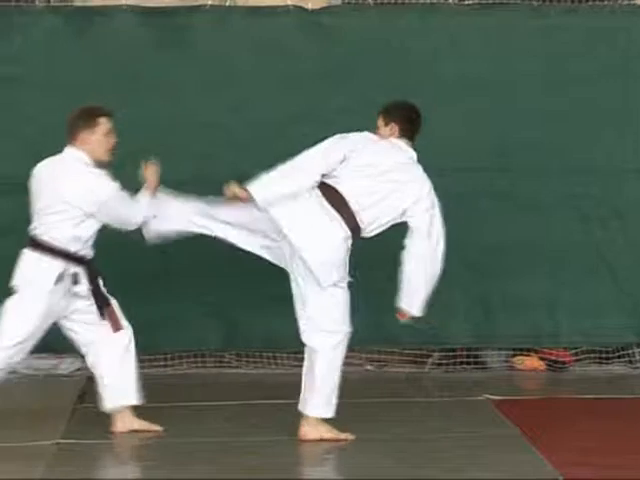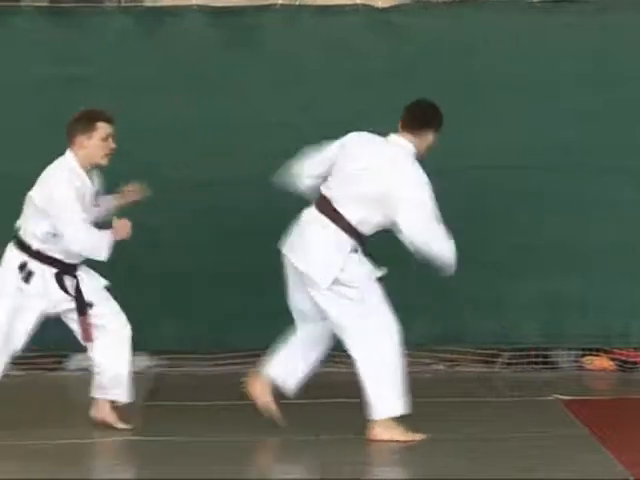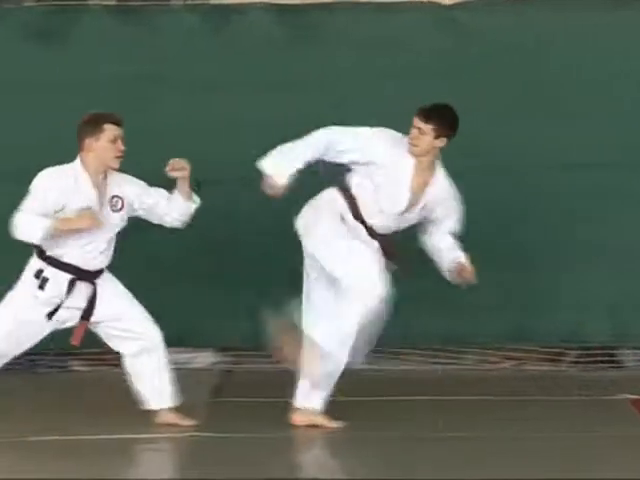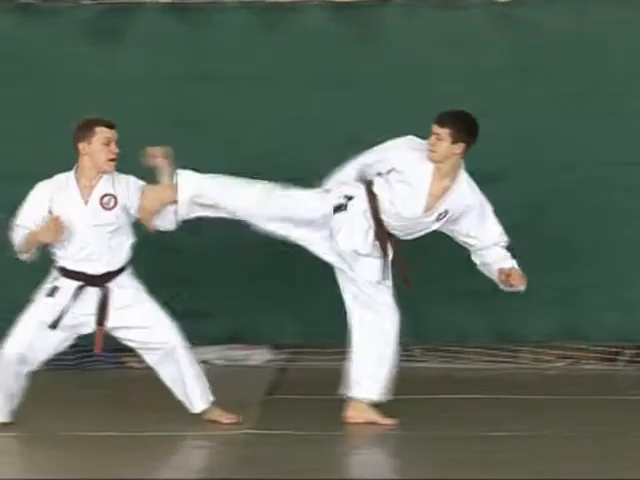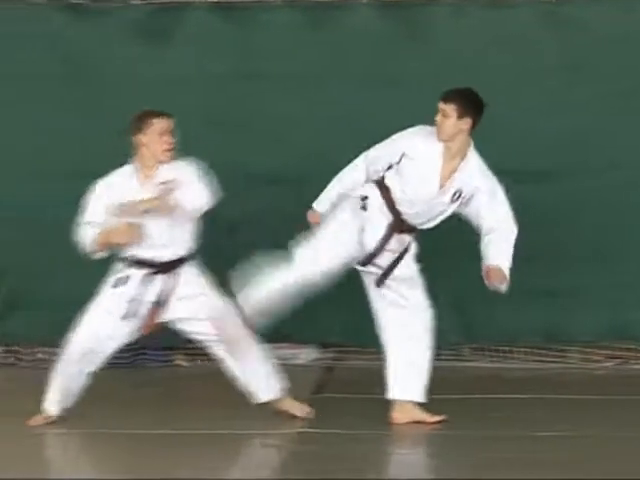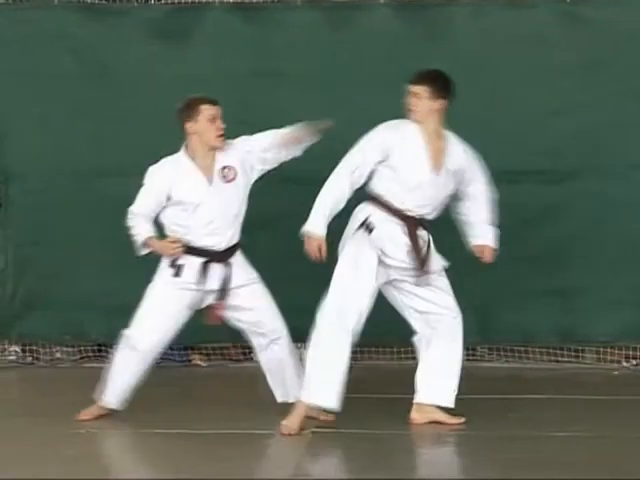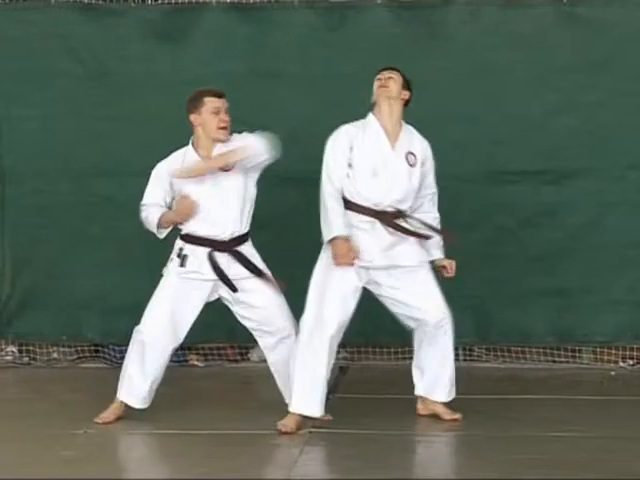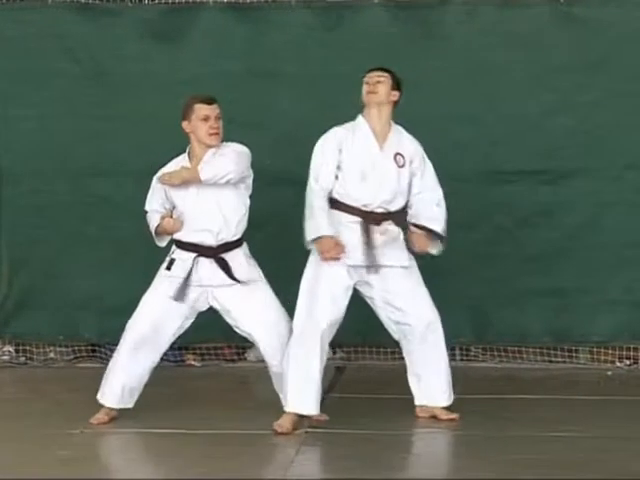
dt=0.2s
person 1, frame 1
left shoulder: (358, 142)
right shoulder: (421, 187)
left elbow: (304, 167)
right elbow: (428, 248)
left wrist: (252, 191)
right wrist: (410, 300)
left hip: (297, 214)
right hip: (327, 244)
left knee: (212, 215)
right knee: (329, 332)
left ankle: (150, 213)
right ankle: (315, 421)
person 1, frame 2
left shoulder: (357, 141)
right shoulder: (410, 177)
left elbow: (308, 170)
right elbow: (425, 235)
left wrist: (312, 183)
right wrist: (446, 258)
left hip: (306, 237)
right hip: (336, 256)
left knee: (316, 325)
right knee: (376, 332)
left ankle: (266, 380)
right ankle: (383, 422)
person 1, frame 3
left shoulder: (443, 191)
right shoulder: (384, 143)
left elbow: (438, 233)
right elbow: (327, 138)
left wrist: (455, 262)
right wrist: (281, 166)
left hip: (359, 240)
right hip: (330, 222)
left knee: (326, 318)
right knee: (368, 293)
left ankle: (307, 408)
person 1, frame 4
left shoulder: (469, 201)
right shoulder: (409, 151)
left elbow: (488, 243)
right elbow: (362, 165)
left wrist: (505, 269)
right wrist: (334, 191)
left hip: (369, 247)
right hip: (341, 214)
left knee: (379, 319)
right knee: (265, 203)
left ankle: (359, 404)
right ankle: (177, 189)
person 1, frame 5
left shoulder: (481, 182)
right shoulder: (416, 139)
left elbow: (500, 226)
right elbow: (366, 165)
left wrist: (496, 263)
right wrist: (323, 205)
left hip: (395, 245)
right hip: (364, 216)
left knee: (412, 317)
right knee: (310, 266)
left ankle: (404, 404)
right ankle: (246, 308)
person 1, frame 6
left shoulder: (462, 156)
right shoulder: (389, 134)
left elbow: (476, 196)
right elbow: (345, 176)
left wrist: (482, 239)
right wrist: (315, 225)
left hip: (412, 246)
right hip: (372, 233)
left knee: (444, 320)
right knee: (342, 316)
left ankle: (425, 405)
right ankle: (307, 404)
person 1, frame 7
left shoulder: (419, 146)
right shoulder: (347, 135)
left elbow: (425, 203)
right elbow: (331, 189)
left wrist: (436, 252)
right wrist: (336, 236)
left hip: (398, 245)
right hip: (351, 238)
left knee: (434, 316)
right knee: (323, 322)
left ankle: (430, 397)
right ankle: (301, 410)
person 1, frame 8
left shoulder: (410, 146)
right shoulder: (336, 138)
left elbow: (427, 197)
right elbow: (317, 190)
left wrist: (425, 231)
right wrist: (321, 235)
left hip: (387, 244)
right hip: (338, 240)
left knee: (422, 320)
right knee: (314, 322)
left ankle: (429, 401)
right ankle: (295, 408)
person 2, frame 1
left shoulder: (48, 168)
right shoulder: (91, 180)
right elbow: (131, 216)
right wrist: (149, 187)
left hip: (65, 275)
right hip: (50, 274)
left knee: (112, 334)
left ankle: (122, 415)
person 2, frame 2
left shoulder: (88, 178)
right shoulder: (63, 181)
right elbow: (80, 239)
left wrist: (120, 200)
right wrist: (113, 234)
left hip: (66, 275)
right hip: (30, 273)
left knee: (114, 328)
left ankle: (104, 404)
person 2, frame 3
left shoulder: (125, 186)
right shoulder: (54, 179)
left elbow: (174, 215)
left wrist: (183, 182)
right wrist: (67, 223)
left hip: (94, 285)
right hip: (48, 280)
left knee: (145, 336)
left ankle: (163, 409)
person 2, frame 4
left shoulder: (126, 186)
right shoulder: (49, 190)
left elbow: (165, 220)
left wrist: (165, 175)
right wrist: (38, 236)
left hip: (116, 290)
right hip: (65, 290)
left knee: (167, 341)
left ankle: (205, 407)
person 2, frame 5
left shoulder: (185, 172)
right shoulder: (110, 185)
left elbow: (201, 199)
right elbow: (87, 235)
left wrist: (144, 205)
right wrist: (110, 236)
left hip: (182, 278)
right hip: (132, 280)
left knee: (232, 331)
right knee: (84, 343)
left ankle: (277, 397)
right ankle: (53, 408)
person 2, frame 6
left shoulder: (240, 153)
right shoulder: (163, 172)
left elbow: (280, 141)
right elbow: (138, 217)
left wrist: (307, 131)
right wrist: (155, 244)
left hip: (230, 267)
right hip: (183, 269)
left knee: (271, 329)
right knee: (143, 335)
left ankle: (298, 399)
right ankle: (107, 401)
person 2, frame 7
left shoulder: (241, 147)
right shoulder: (170, 166)
left elbow: (262, 148)
right elbow: (150, 213)
left wrist: (210, 164)
right wrist: (171, 217)
left hip: (238, 259)
right hip: (192, 259)
left knee: (278, 325)
right knee: (155, 331)
right ankle: (125, 400)
person 2, frame 8
left shoulder: (236, 154)
right shoulder: (166, 175)
left elbow: (225, 168)
right elbow: (155, 215)
left wrist: (183, 176)
right wrist: (163, 227)
left hip: (232, 265)
right hip: (184, 266)
left knee: (275, 331)
right knee: (142, 331)
right ankle: (113, 403)
